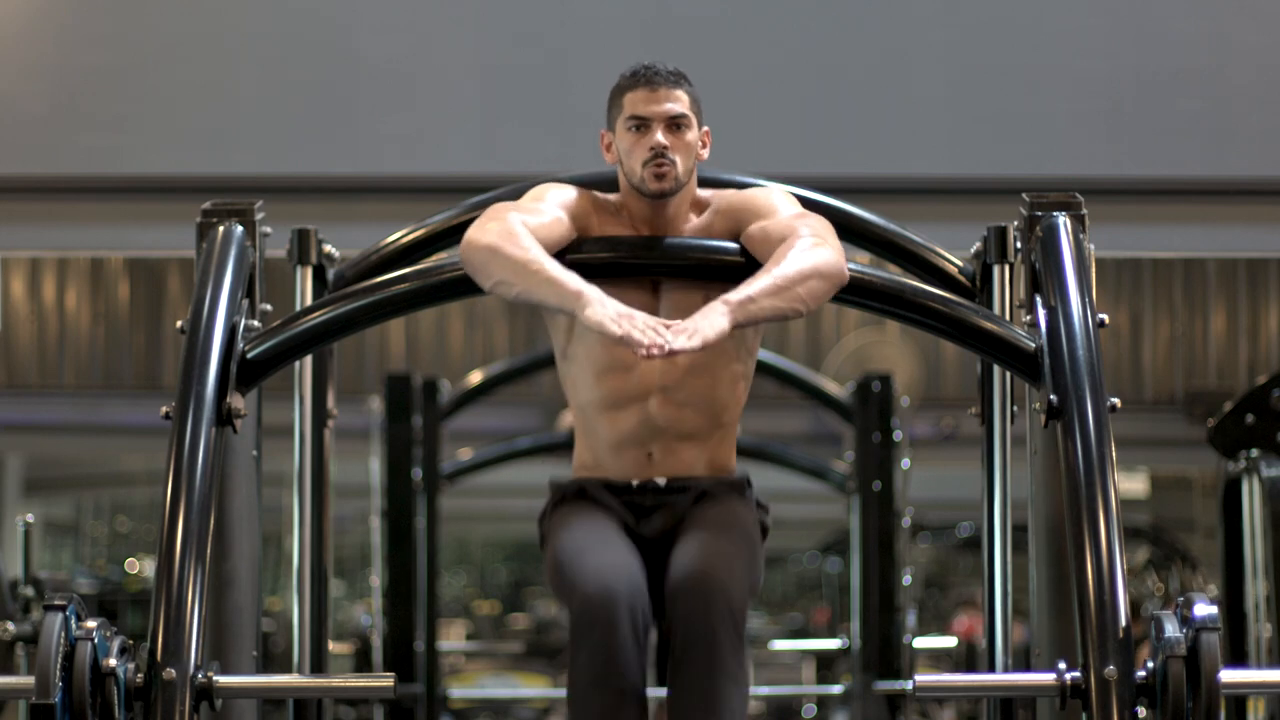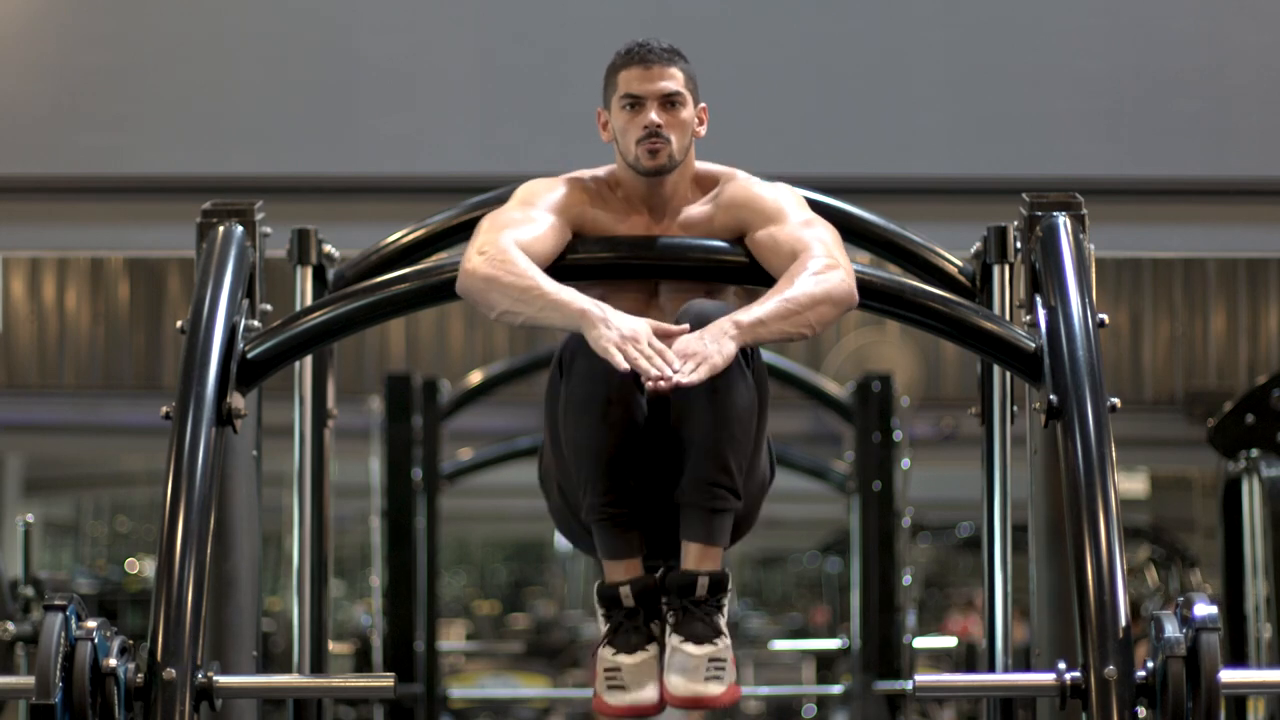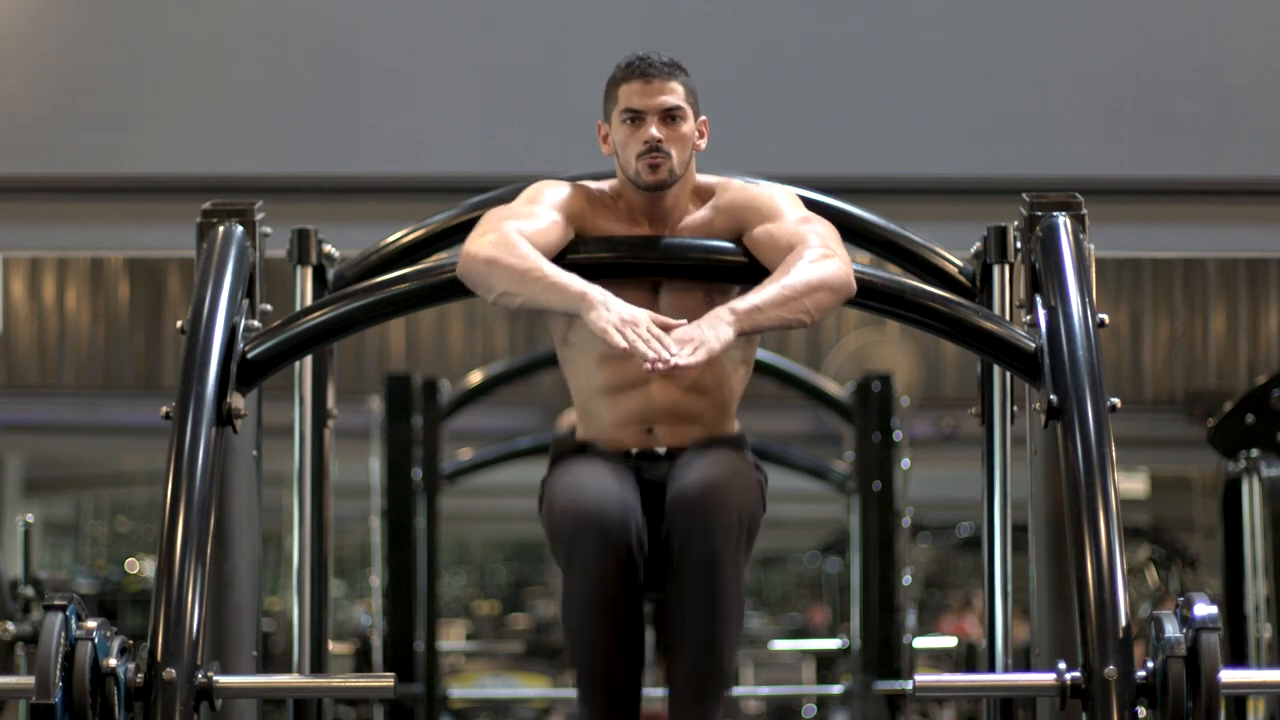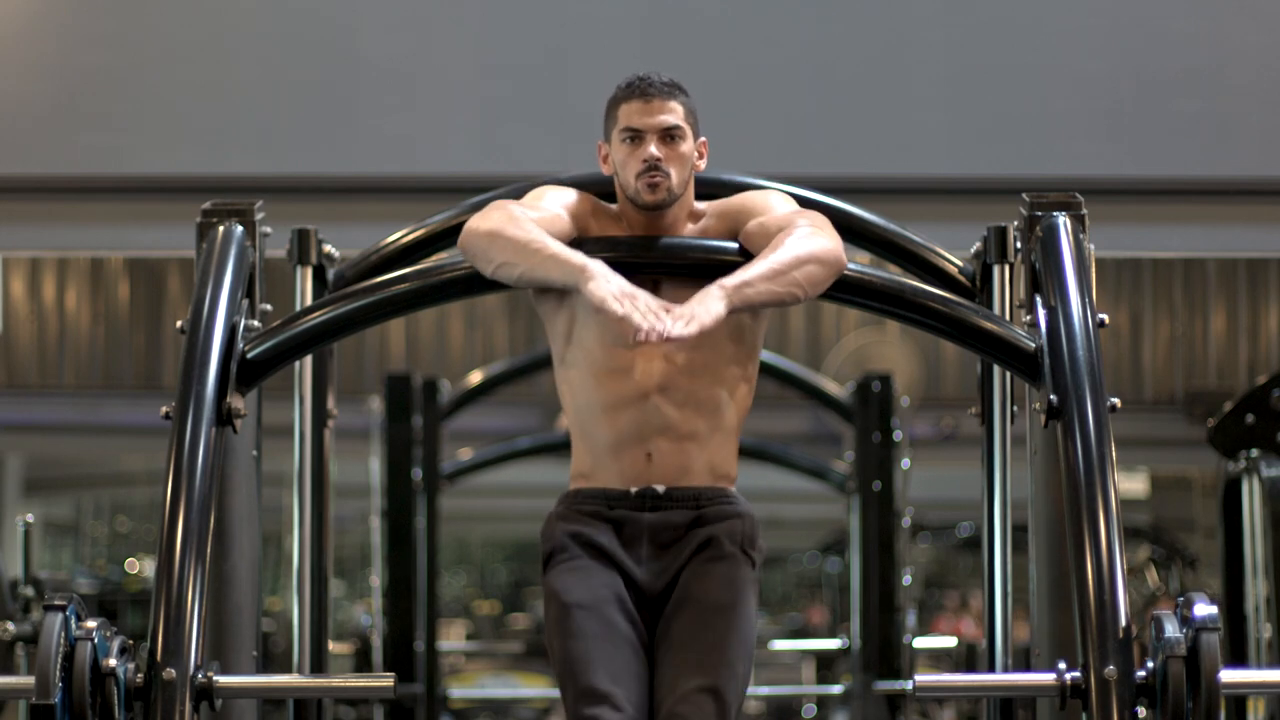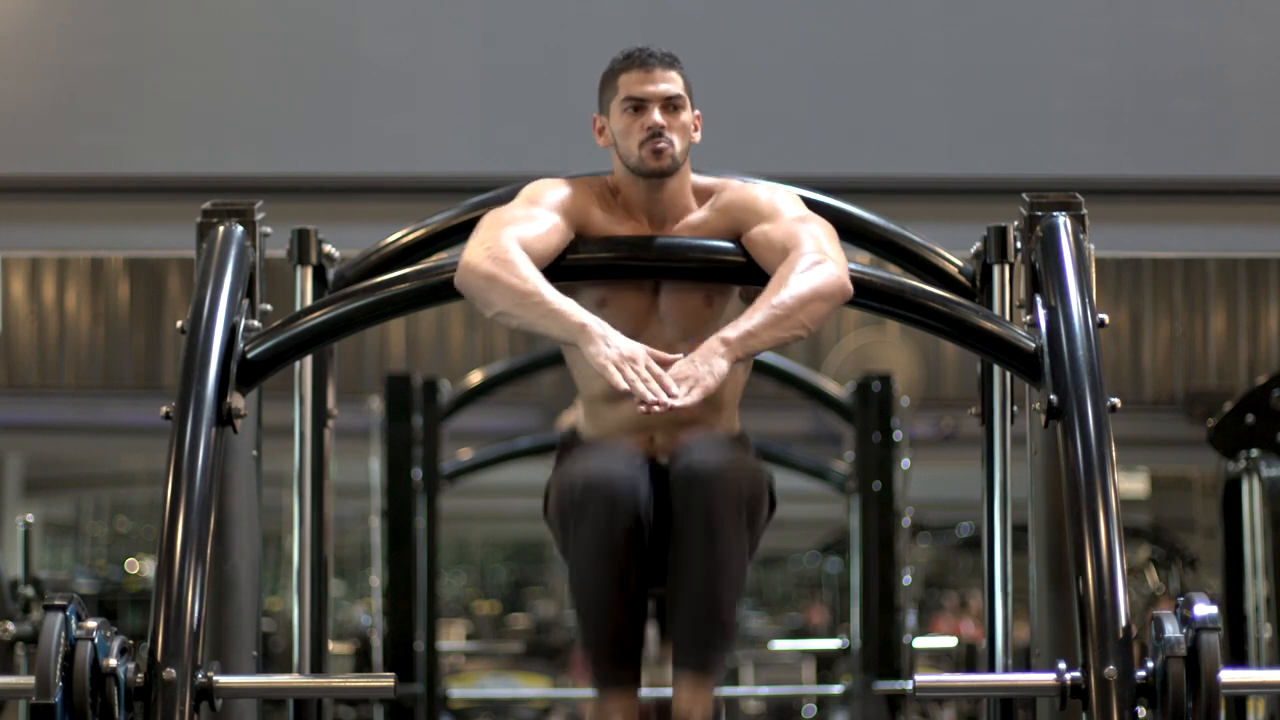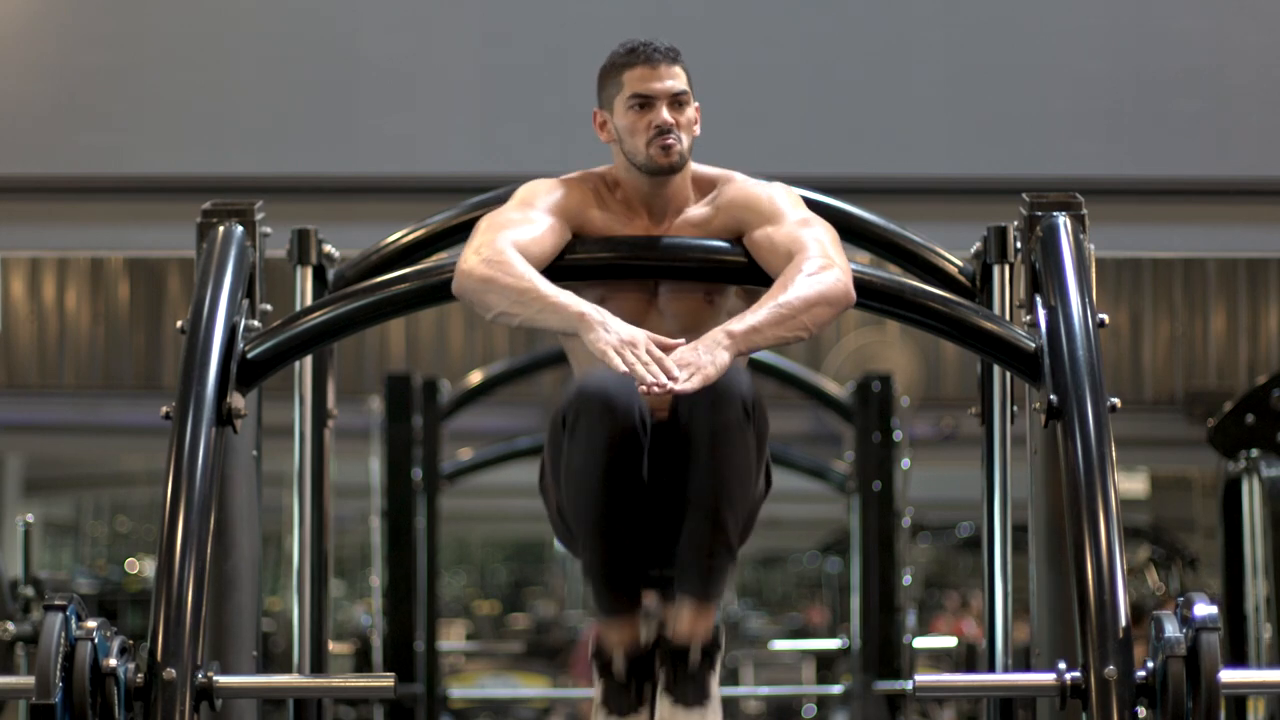
dt=0.3s
person 1, frame 1
left shoulder: (746, 210)
right shoulder: (569, 209)
left elbow: (824, 259)
right elbow: (483, 245)
left wrist: (721, 313)
right wrist: (593, 302)
left hip: (708, 512)
right hip: (596, 512)
left knee: (706, 595)
right knee: (604, 600)
person 1, frame 2
left shoulder: (746, 200)
right shoulder: (564, 200)
left elbow: (834, 281)
right elbow: (480, 270)
left wrist: (729, 331)
right wrist: (595, 316)
left hip: (712, 480)
right hip: (598, 487)
left knee: (712, 323)
right knee: (587, 356)
left ankle: (699, 589)
right ankle: (625, 594)
person 1, frame 3
left shoulder: (746, 206)
right shoulder: (568, 206)
left elbow: (832, 271)
right elbow: (480, 256)
left wrist: (727, 319)
right wrist: (593, 301)
left hip: (709, 478)
right hip: (599, 481)
left knee: (707, 497)
right knee: (593, 518)
person 1, frame 4
left shoulder: (742, 220)
right shoulder: (568, 218)
left elbow: (823, 250)
right elbow: (483, 234)
left wrist: (717, 298)
right wrist: (593, 276)
left hip: (710, 529)
right hip: (590, 531)
person 1, frame 5
left shoulder: (746, 204)
right shoulder: (566, 203)
left elbow: (827, 275)
right elbow: (480, 267)
left wrist: (722, 349)
right wrist: (591, 333)
left hip: (712, 499)
right hip: (603, 499)
left knee: (712, 470)
right knee: (604, 486)
person 1, frame 6
left shoulder: (745, 201)
right shoulder: (565, 201)
left elbow: (832, 281)
right elbow: (476, 272)
left wrist: (726, 340)
right wrist: (592, 322)
left hip: (706, 485)
right hip: (602, 492)
left knee: (726, 394)
right knee: (599, 402)
left ankle: (689, 637)
right ankle: (620, 645)
